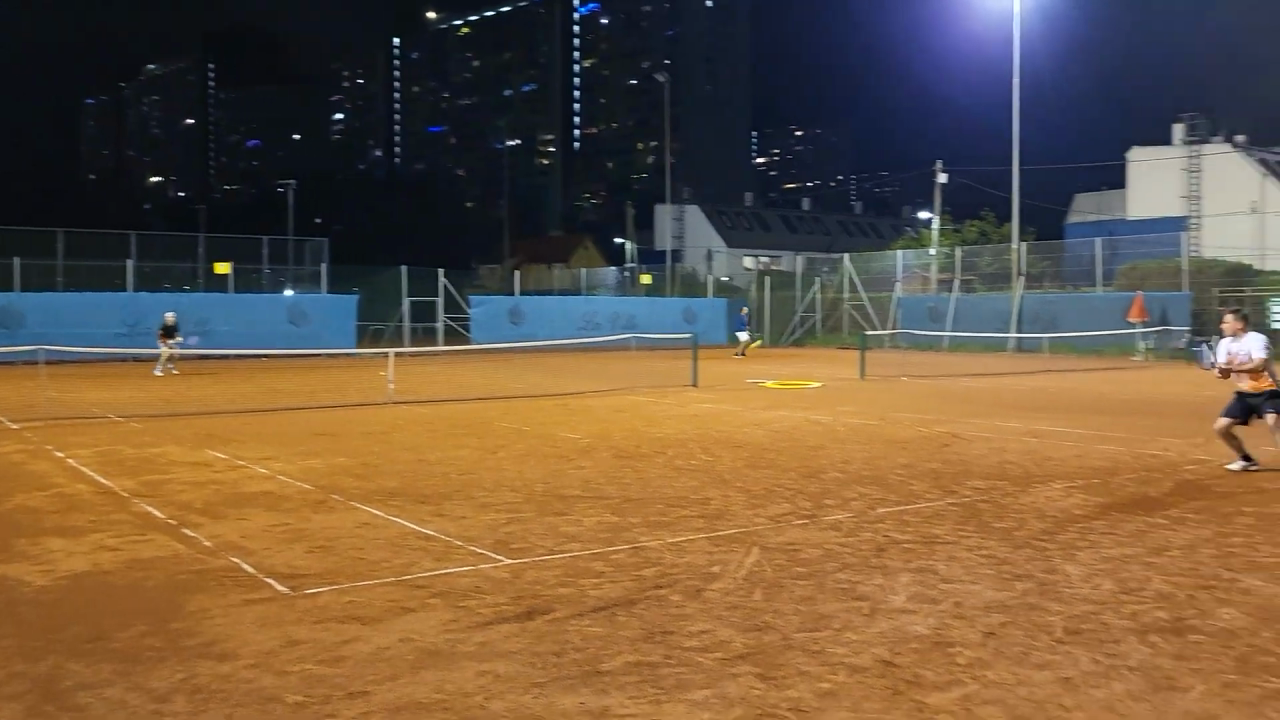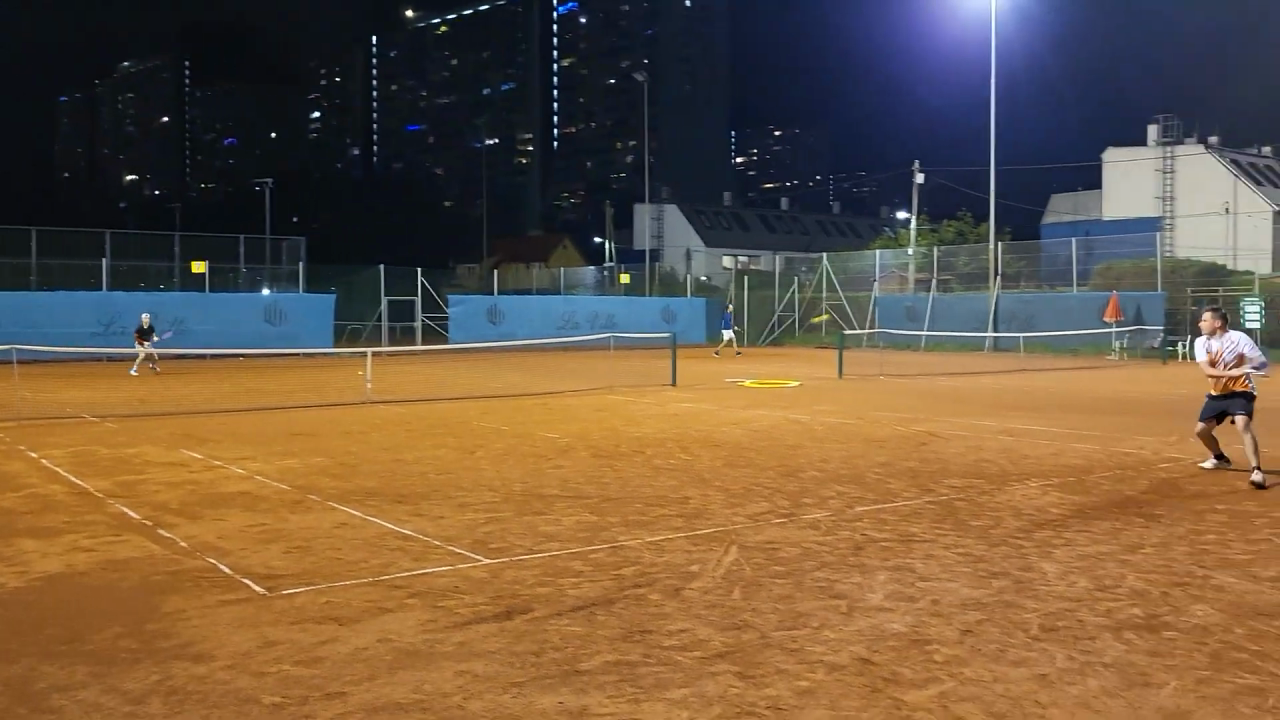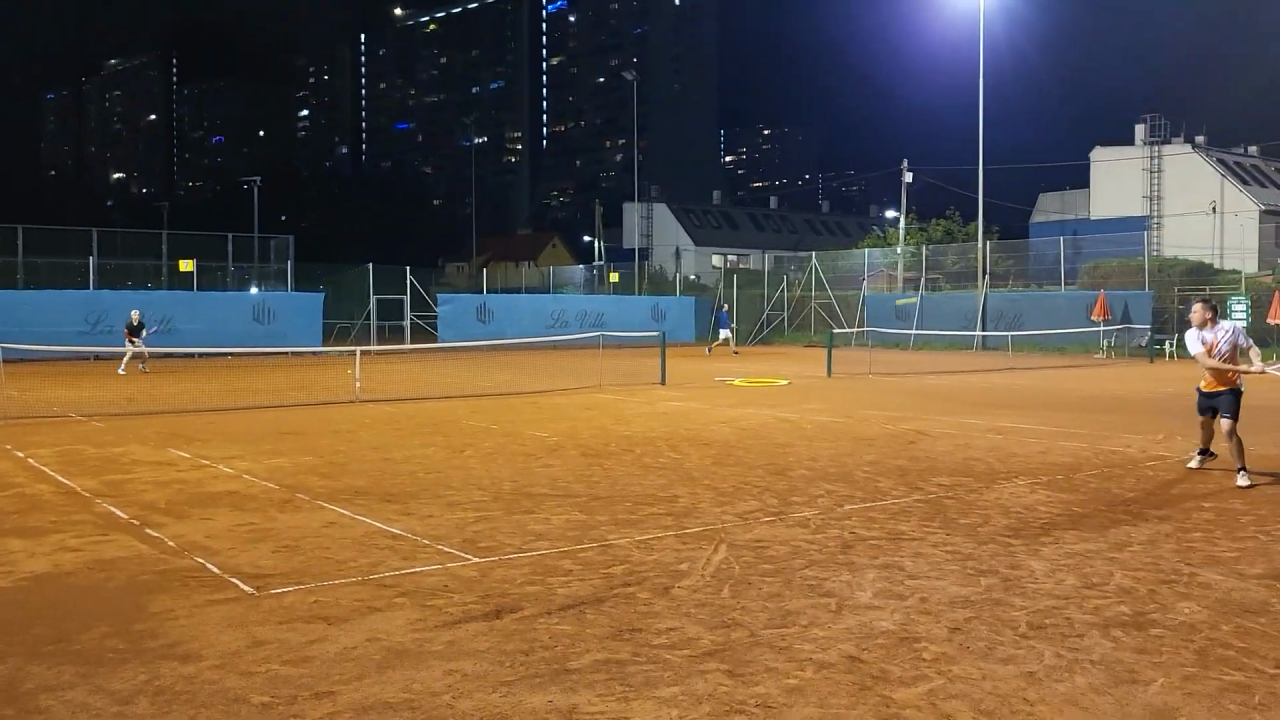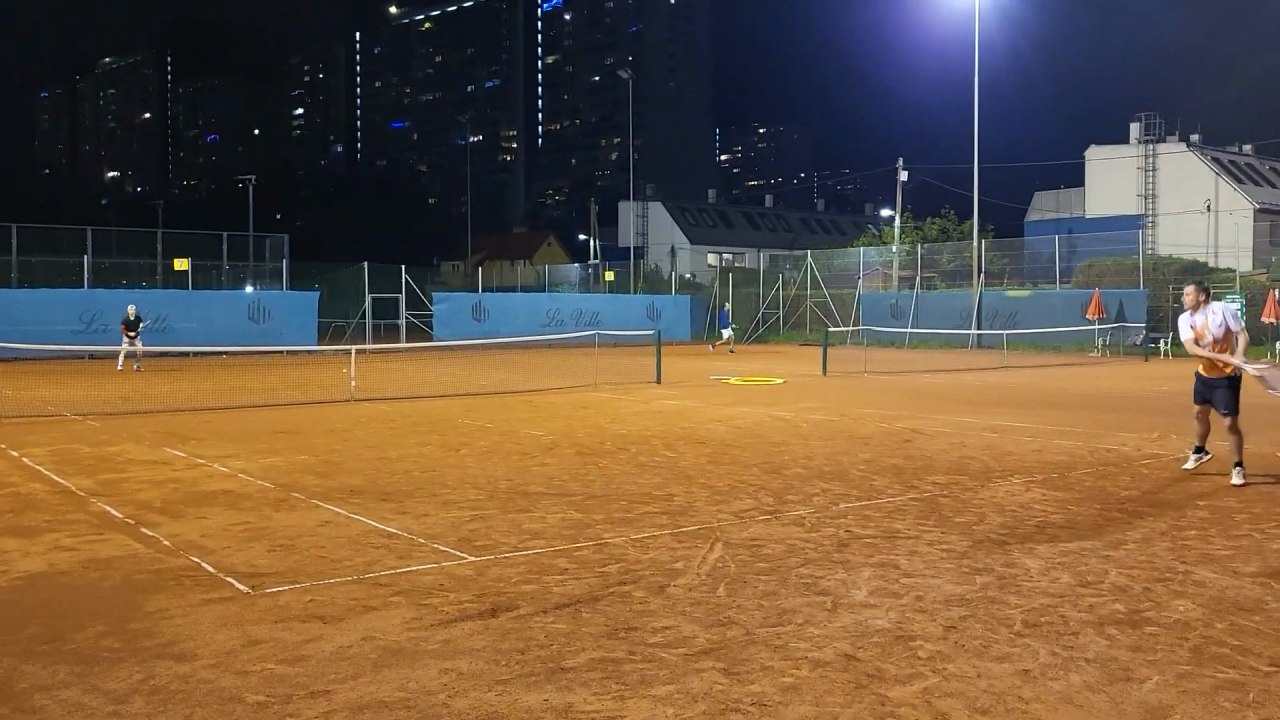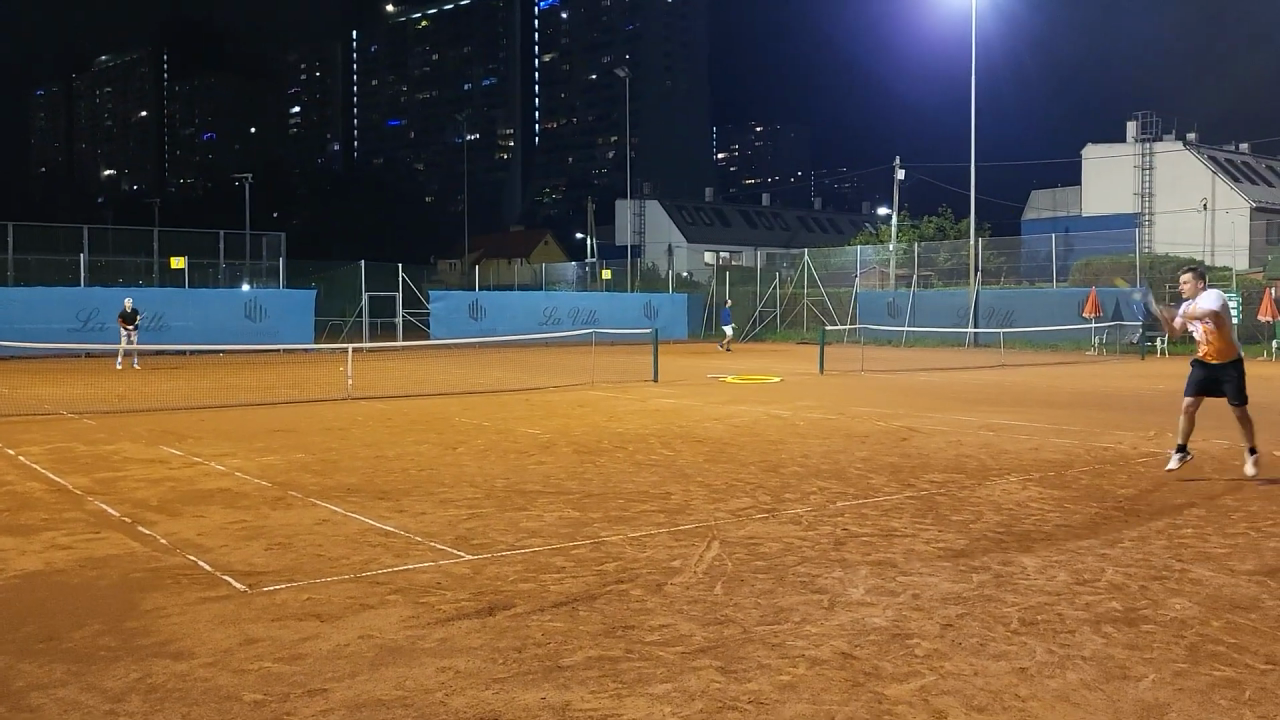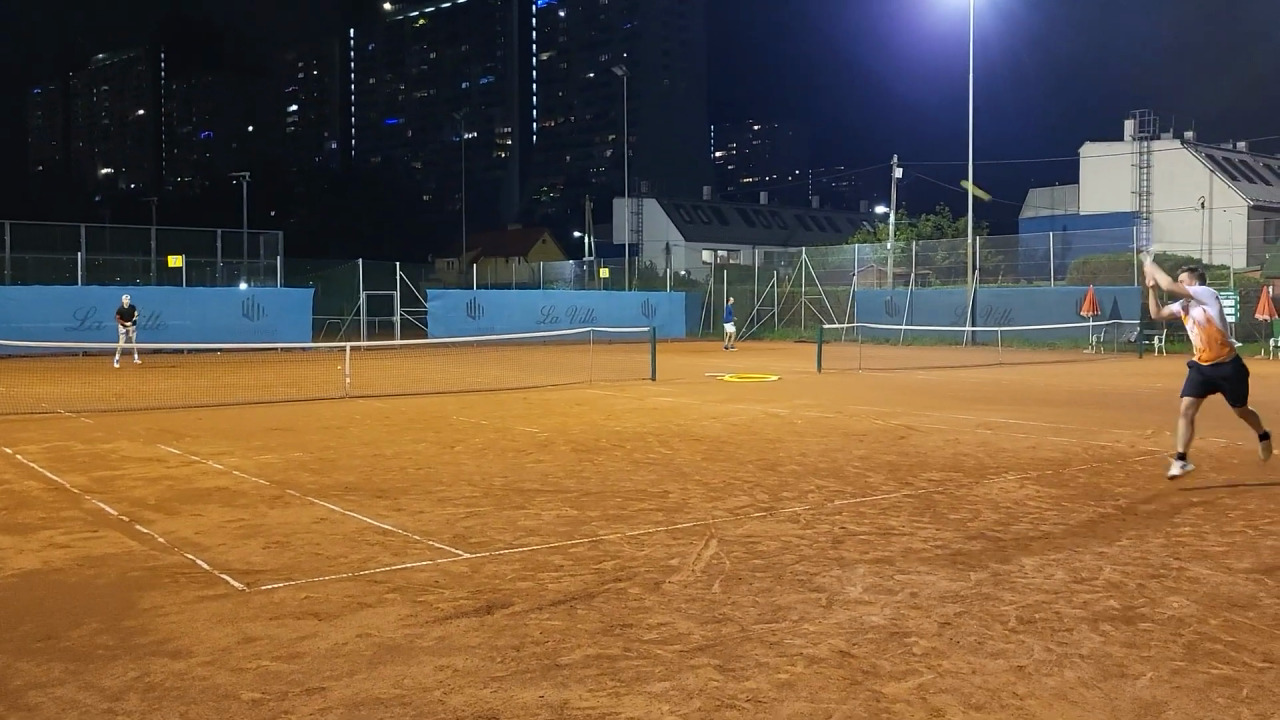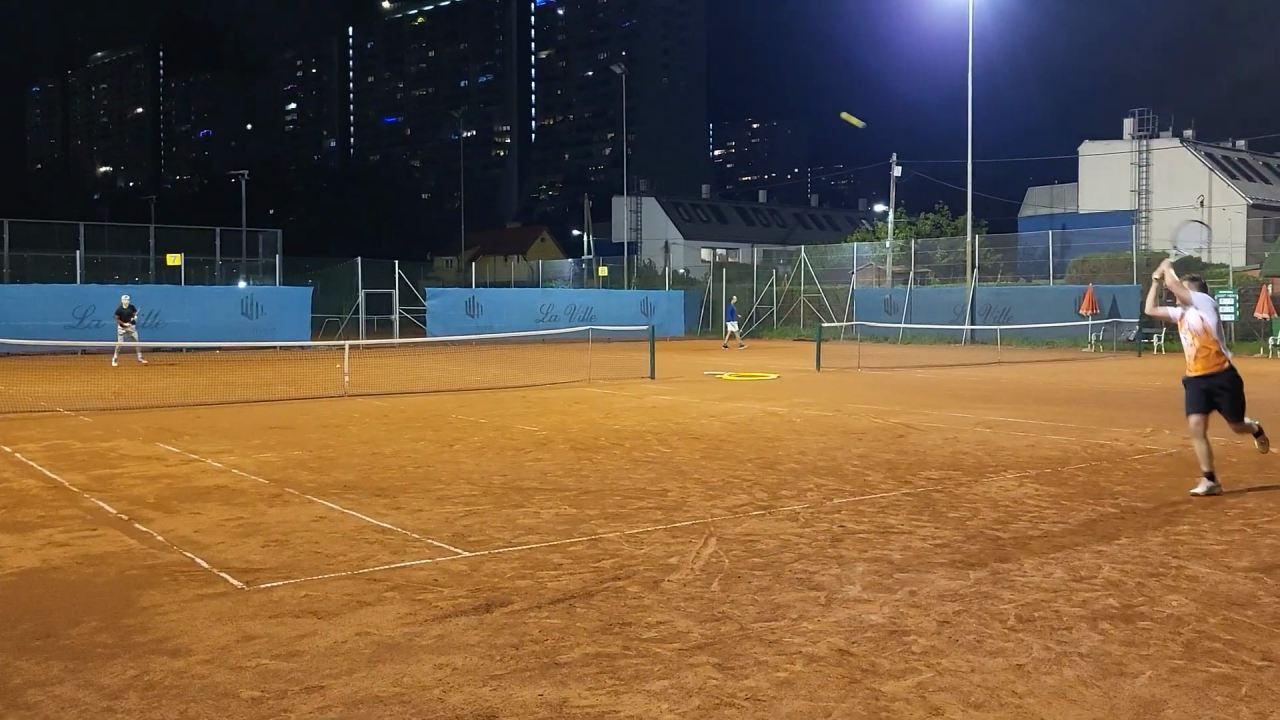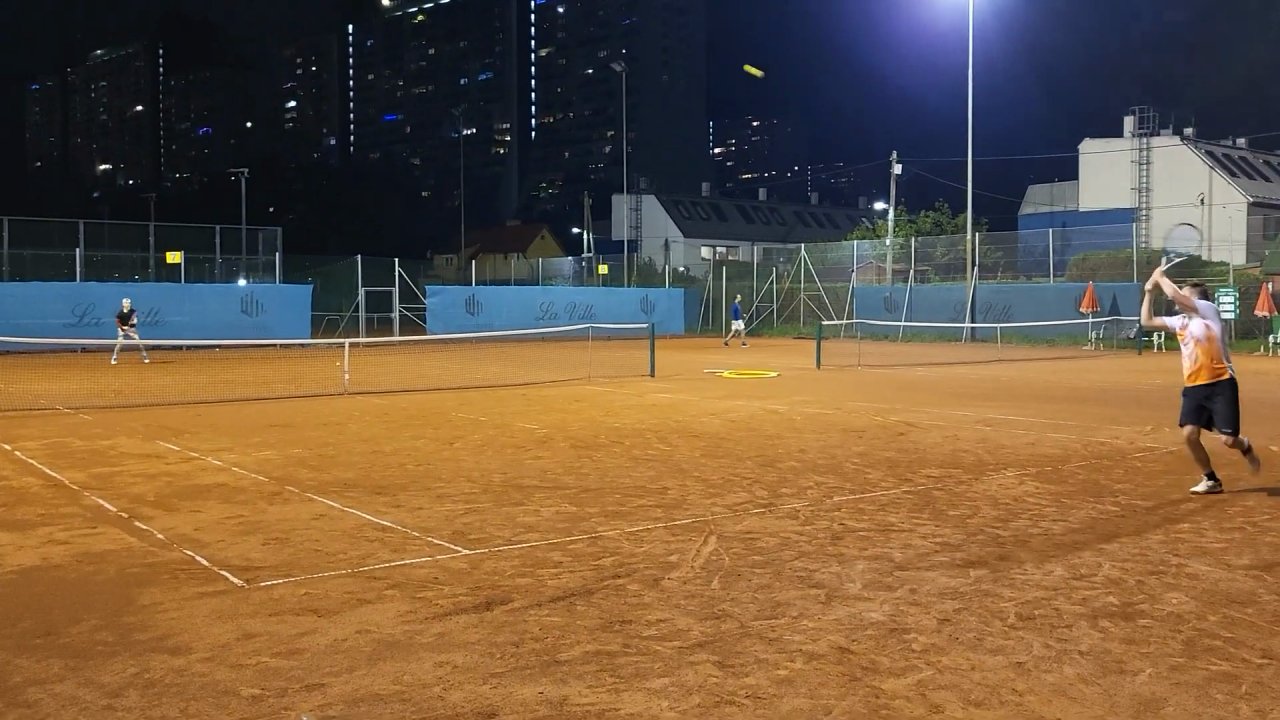
dt=0.1s
person 1, frame 1
left shoulder: (1256, 339)
right shoulder: (1225, 344)
left elbow: (1259, 366)
right elbow: (1225, 374)
left wrist: (1231, 368)
right wrist: (1221, 371)
left hip: (1266, 393)
right hip: (1244, 395)
right knee: (1220, 428)
right ankle: (1245, 460)
person 1, frame 2
left shoulder: (1239, 338)
right shoulder: (1200, 342)
left elbow: (1260, 361)
right elbow: (1207, 371)
left wrist: (1249, 368)
right wrist: (1230, 373)
left hip: (1241, 394)
right hip: (1217, 395)
left knee: (1243, 426)
right knee: (1201, 431)
left ankle: (1257, 472)
right ankle: (1219, 458)
person 1, frame 3
left shoulder: (1232, 328)
right shoulder: (1192, 334)
left elbow: (1252, 348)
right elbow: (1205, 363)
left wrist: (1256, 363)
right wrist: (1244, 369)
left hip: (1229, 390)
right hip: (1207, 390)
left knee: (1227, 428)
right knee: (1205, 424)
left ankle: (1242, 472)
right ankle: (1205, 453)
person 1, frame 4
left shoulder: (1224, 310)
right shoulder: (1185, 319)
left elbow: (1243, 335)
right elbow: (1191, 349)
left wrist: (1239, 356)
right wrist: (1222, 357)
left hip: (1227, 376)
right hip: (1205, 376)
left knee: (1230, 423)
right knee: (1200, 415)
left ankle: (1238, 468)
right ankle: (1200, 451)
person 1, frame 5
left shoulder: (1214, 296)
right shoulder: (1186, 307)
left elbow: (1203, 313)
right elbow: (1174, 334)
left wrist: (1176, 316)
right wrist: (1164, 319)
left hip: (1229, 363)
right hip: (1203, 362)
left knee: (1239, 412)
right knee: (1188, 407)
left ankle: (1251, 453)
right ankle: (1181, 452)
person 1, frame 6
left shoulder: (1206, 293)
right shoulder: (1184, 304)
left elbow: (1170, 286)
right elbow: (1157, 314)
left wrist: (1153, 271)
right wrist: (1151, 287)
left hip: (1228, 364)
right hip: (1201, 365)
left knee: (1240, 410)
right knee: (1186, 409)
left ankle: (1263, 436)
right ankle: (1181, 460)
person 1, frame 7
left shoulder: (1203, 301)
right shoulder: (1181, 312)
left elbow: (1173, 284)
right elbow: (1150, 310)
left wrist: (1166, 267)
right wrist: (1155, 281)
left hip: (1222, 375)
right hip: (1196, 379)
left knee: (1237, 427)
right knee: (1196, 427)
left ankle: (1255, 429)
right ankle: (1209, 480)
person 1, frame 8
left shoulder: (1208, 310)
right shoulder: (1179, 322)
left elbow: (1177, 295)
right elbow: (1146, 321)
left wrist: (1159, 277)
right wrist: (1149, 292)
left hip: (1221, 385)
right hip: (1194, 388)
left knee: (1228, 440)
right knee: (1189, 435)
left ankle: (1244, 447)
right ankle: (1211, 480)
